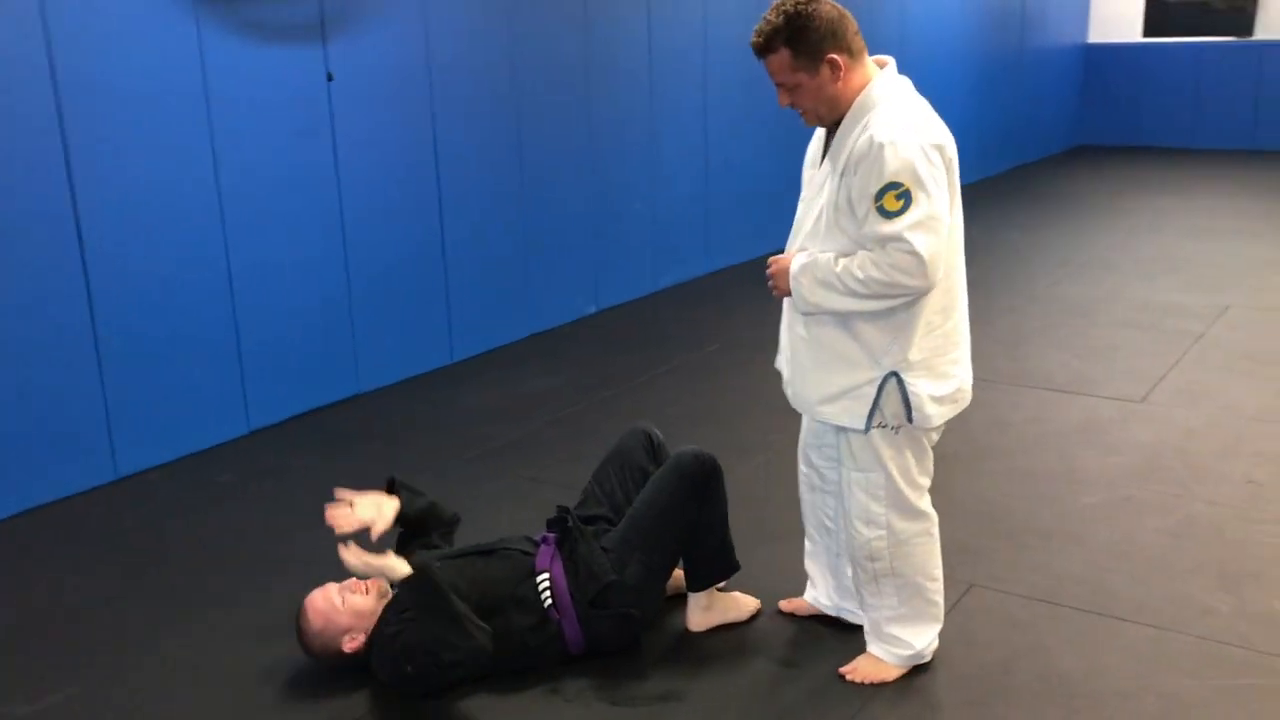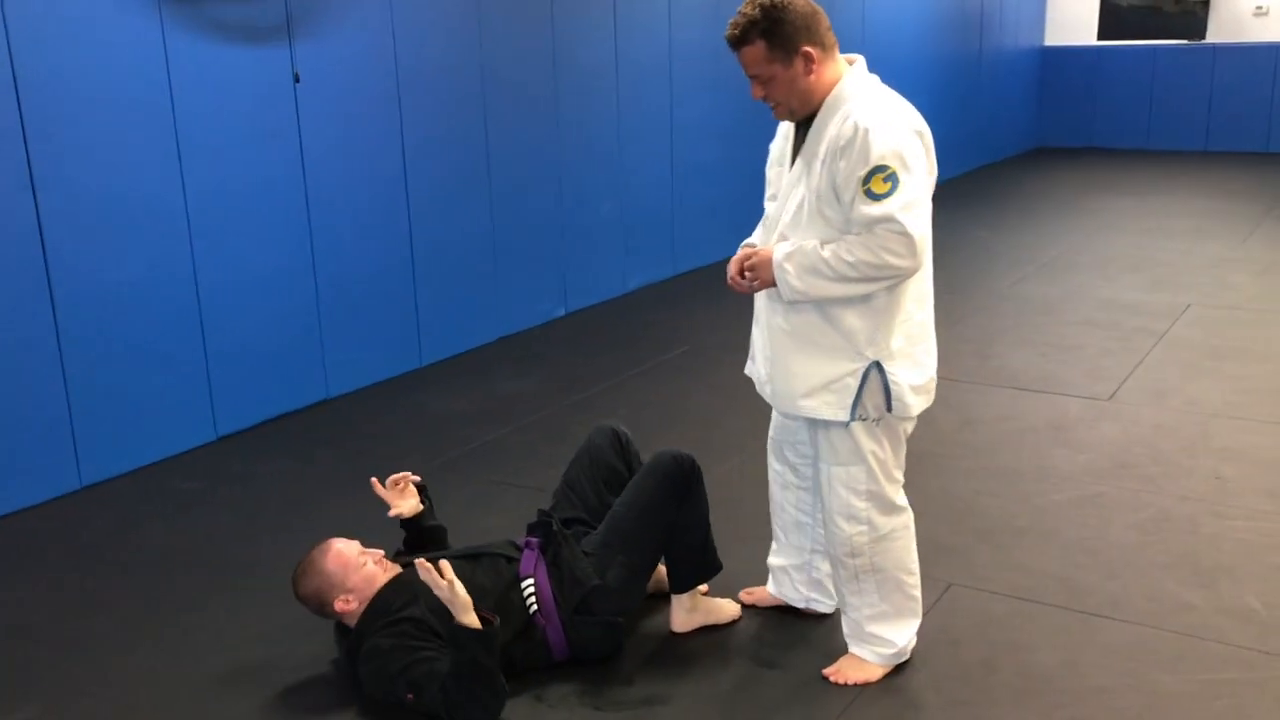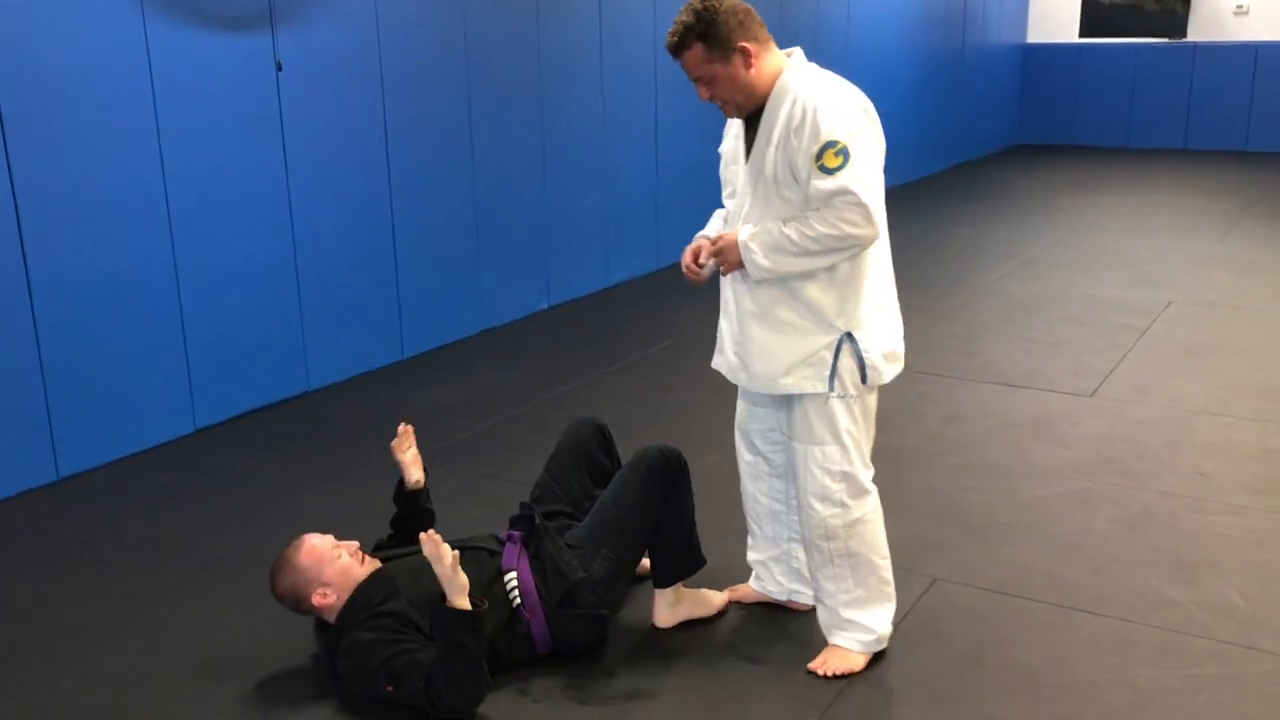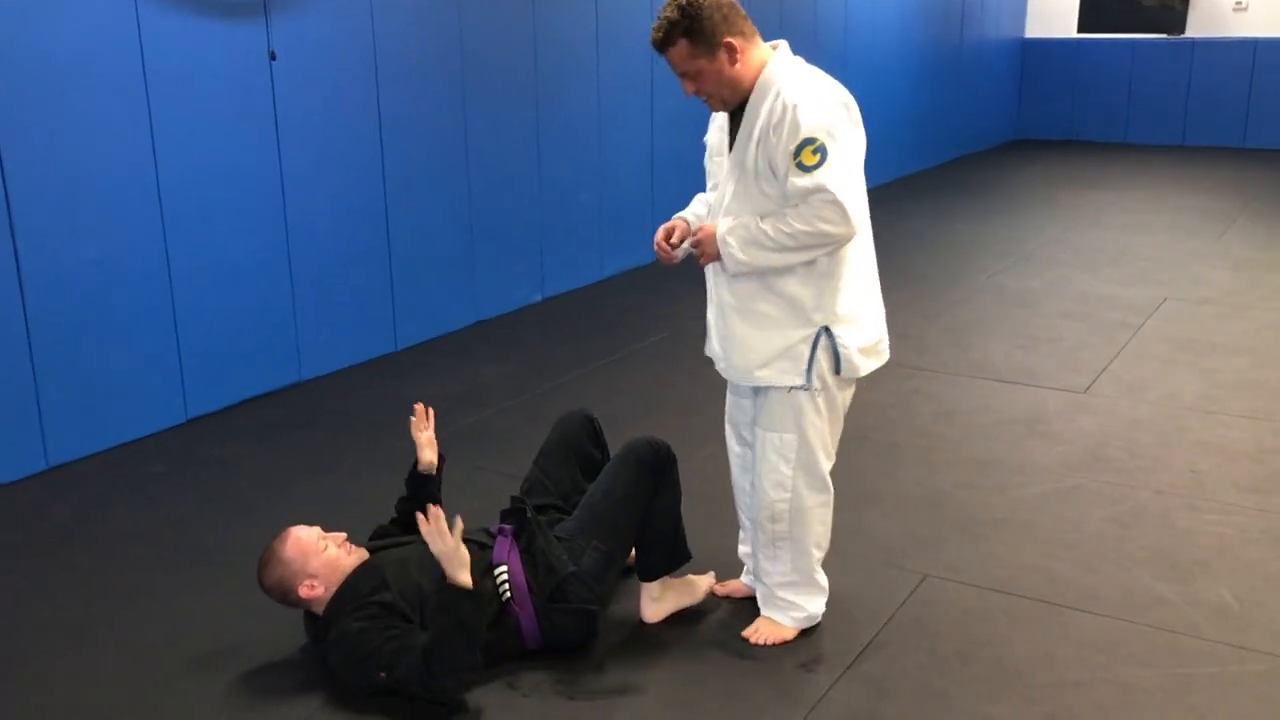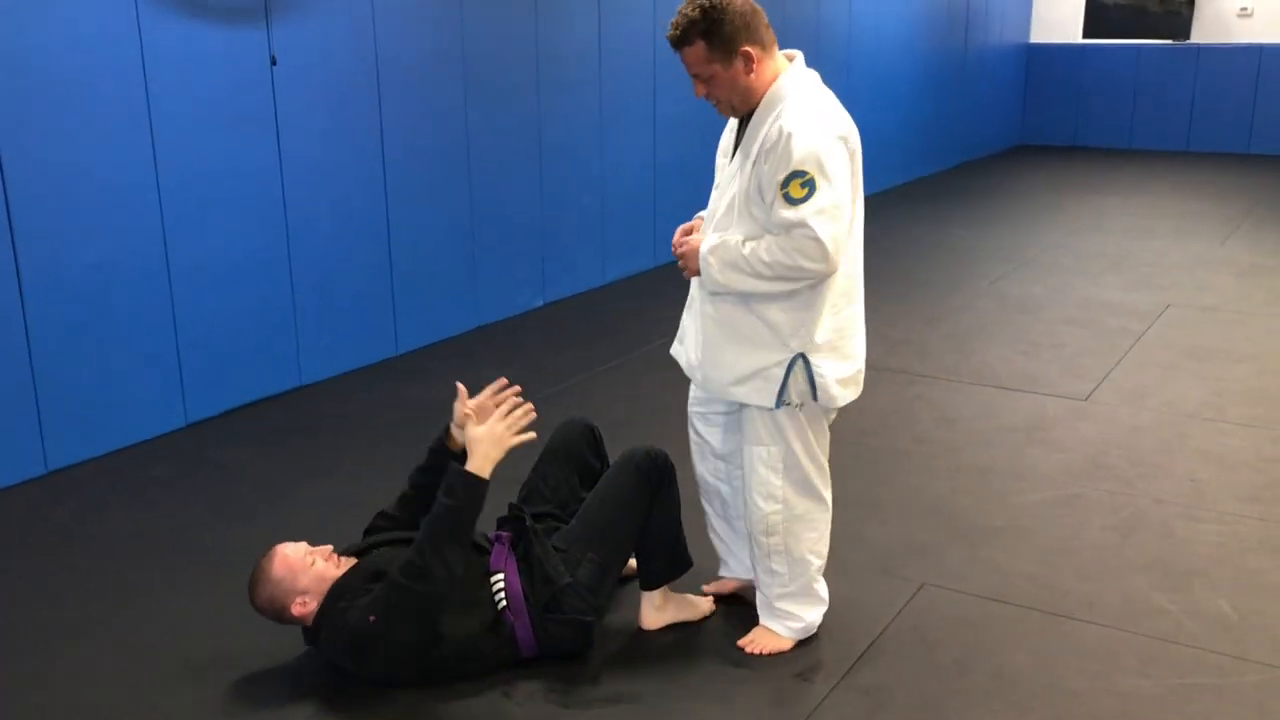
dt=0.4s
person 1, frame 1
left shoulder: (896, 139)
right shoulder: (850, 116)
left elbow: (908, 265)
left wrist: (804, 277)
right wrist: (801, 262)
left hip: (886, 366)
right hip: (843, 354)
left knee: (884, 508)
right knee: (826, 476)
left ankle: (904, 638)
right ankle: (840, 595)
person 1, frame 2
left shoulder: (878, 127)
right shoulder: (803, 119)
left elbow: (896, 248)
left wrist: (786, 268)
right wrist: (758, 247)
left hip: (859, 360)
right hip: (806, 348)
left knee: (860, 504)
right knee: (795, 471)
left ankle: (884, 638)
right ankle: (802, 583)
person 1, frame 3
left shoulder: (826, 108)
right shoulder: (748, 114)
left elbow: (853, 218)
left wrist: (751, 249)
right wrist: (715, 238)
left hip: (827, 337)
right hip: (768, 330)
left knee: (831, 486)
right knee: (764, 458)
left ankle: (860, 626)
right ankle: (783, 579)
person 1, frame 4
left shoulder: (808, 105)
right shoulder: (732, 107)
left elbow: (831, 217)
left wrist: (729, 243)
right wrist: (691, 223)
left hip: (808, 330)
right hip: (754, 322)
left knee: (789, 473)
right knee: (751, 456)
left ankle: (792, 602)
right ankle: (765, 573)
person 1, frame 5
left shoulder: (807, 129)
right shoulder: (753, 107)
left elbow: (812, 251)
left wrist: (713, 257)
right wrist: (708, 225)
left hip: (786, 347)
right hip: (739, 335)
left knee: (780, 486)
right knee: (714, 445)
left ankle: (791, 611)
right ankle: (746, 567)
person 2, frame 1
left shoulder: (391, 592)
right shoulder: (397, 652)
left elbow: (437, 521)
right elbow: (469, 645)
left wrist: (389, 505)
right wrist: (399, 574)
left hip: (563, 553)
right hip: (598, 601)
left knee: (643, 442)
right knee: (695, 469)
left ankle: (668, 571)
right ankle: (706, 601)
person 2, frame 2
left shoulder: (376, 600)
right shoulder: (386, 658)
left elbow: (433, 557)
left wrist: (415, 512)
right wrist: (465, 614)
left hip: (542, 557)
right hip: (579, 604)
left knee: (609, 441)
right knee: (674, 469)
left ankle: (650, 570)
right ankle: (688, 603)
person 2, frame 3
left shoulder: (360, 585)
right shoulder: (366, 651)
left elbow: (414, 547)
left wrist: (413, 484)
right wrist: (457, 597)
left hip: (528, 547)
right hip: (564, 596)
left knee: (588, 434)
right knee: (660, 463)
left ankle: (628, 551)
right ankle: (671, 595)
person 2, frame 4
left shoulder: (356, 571)
right shoulder: (356, 641)
left elbow: (410, 530)
right elbow: (448, 677)
left wrist: (426, 467)
right wrist: (459, 578)
left hip: (517, 542)
right hip: (554, 591)
left knee: (577, 426)
right knee: (647, 456)
left ankle: (621, 544)
right ankle: (657, 589)
person 2, frame 5
left shoulder: (352, 569)
right shoulder: (358, 633)
left elbow: (412, 514)
right elbow: (433, 567)
left wrist: (457, 439)
right wrist: (478, 463)
left hip: (514, 554)
right hip: (548, 604)
left knee: (578, 434)
right knee: (647, 467)
left ankle: (616, 555)
right ankle: (657, 601)
